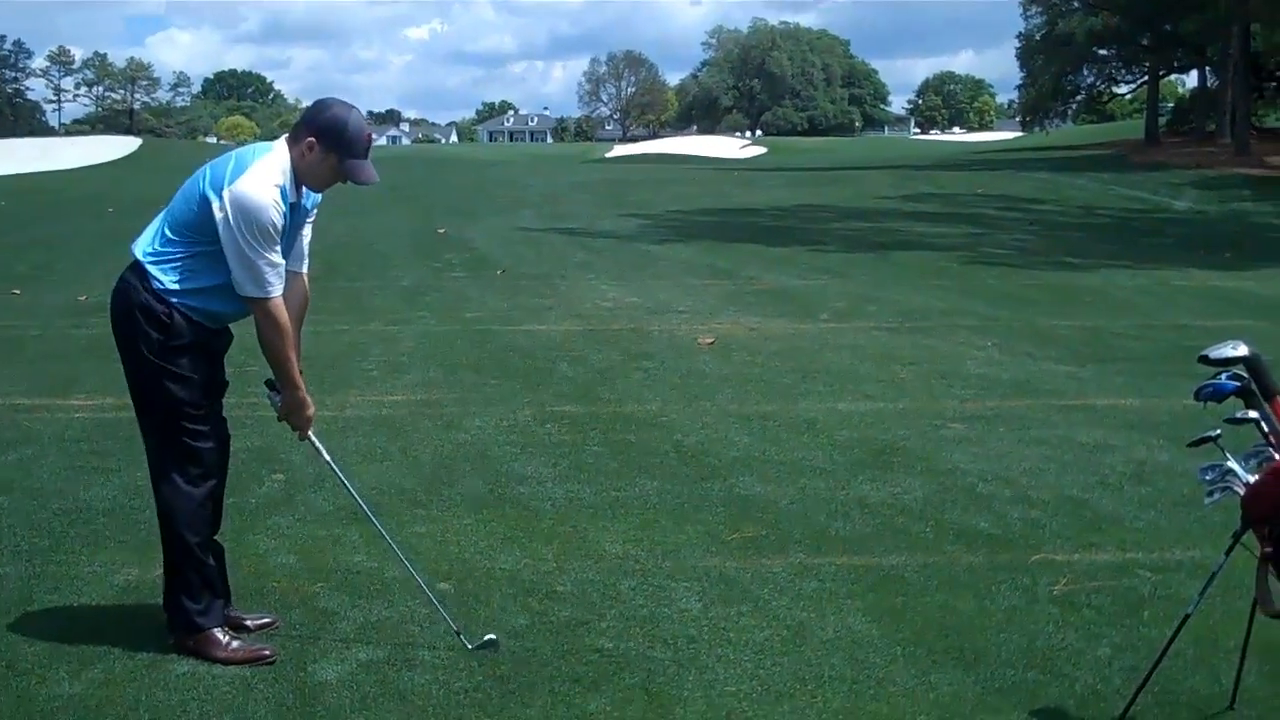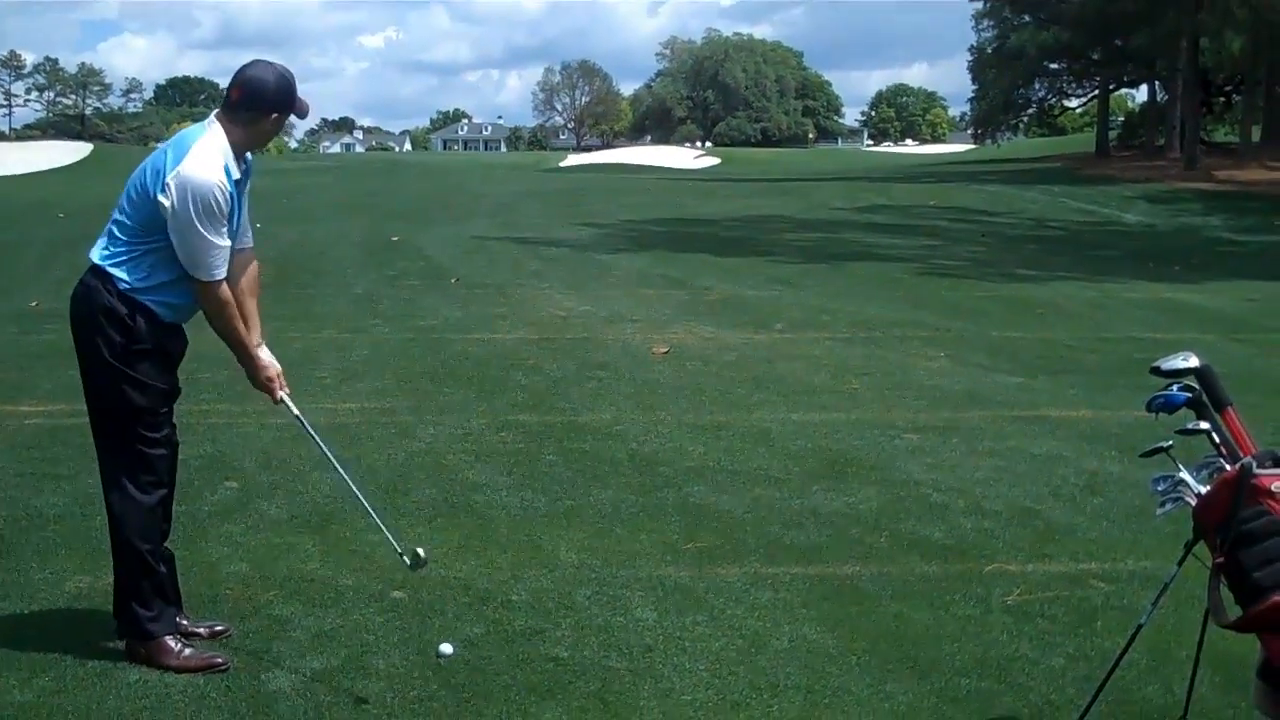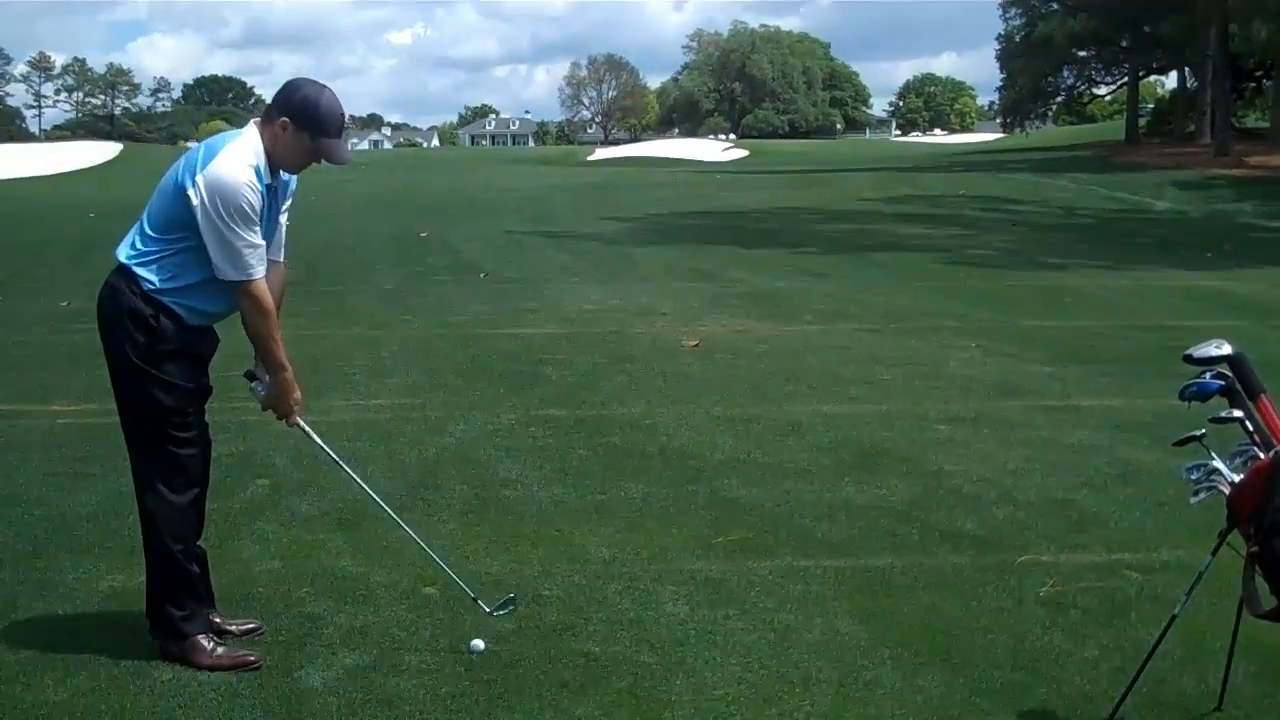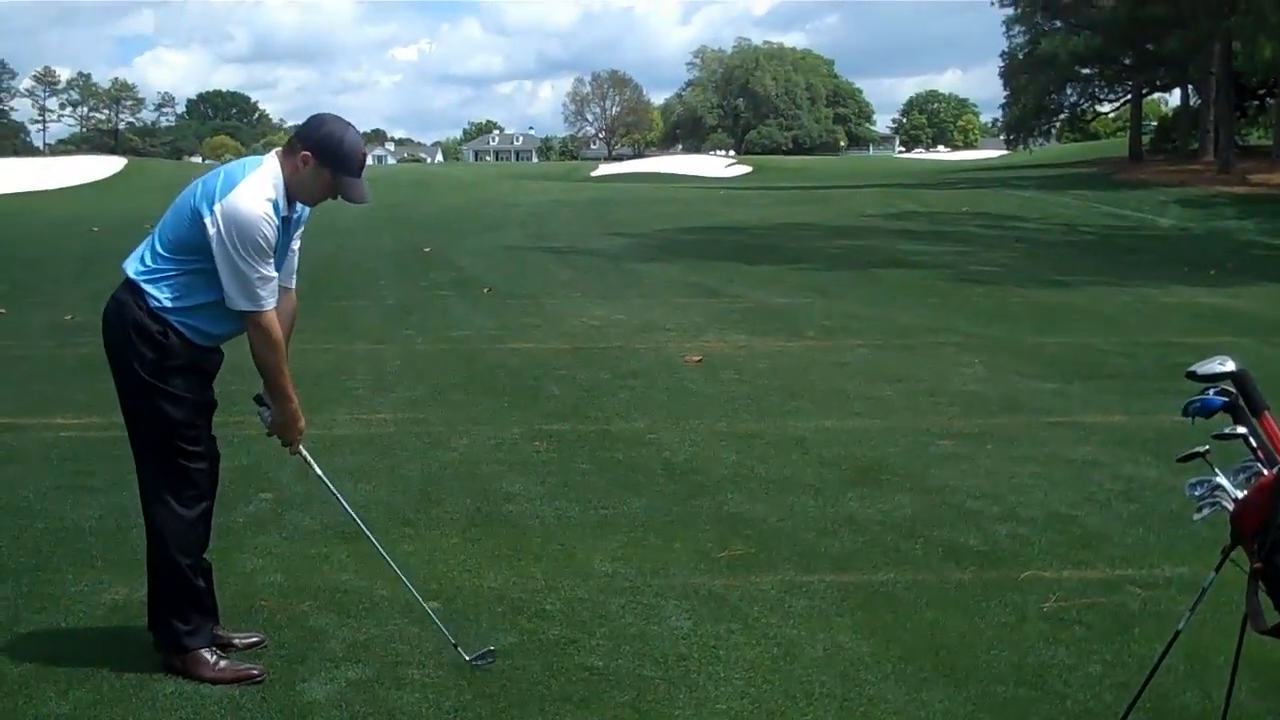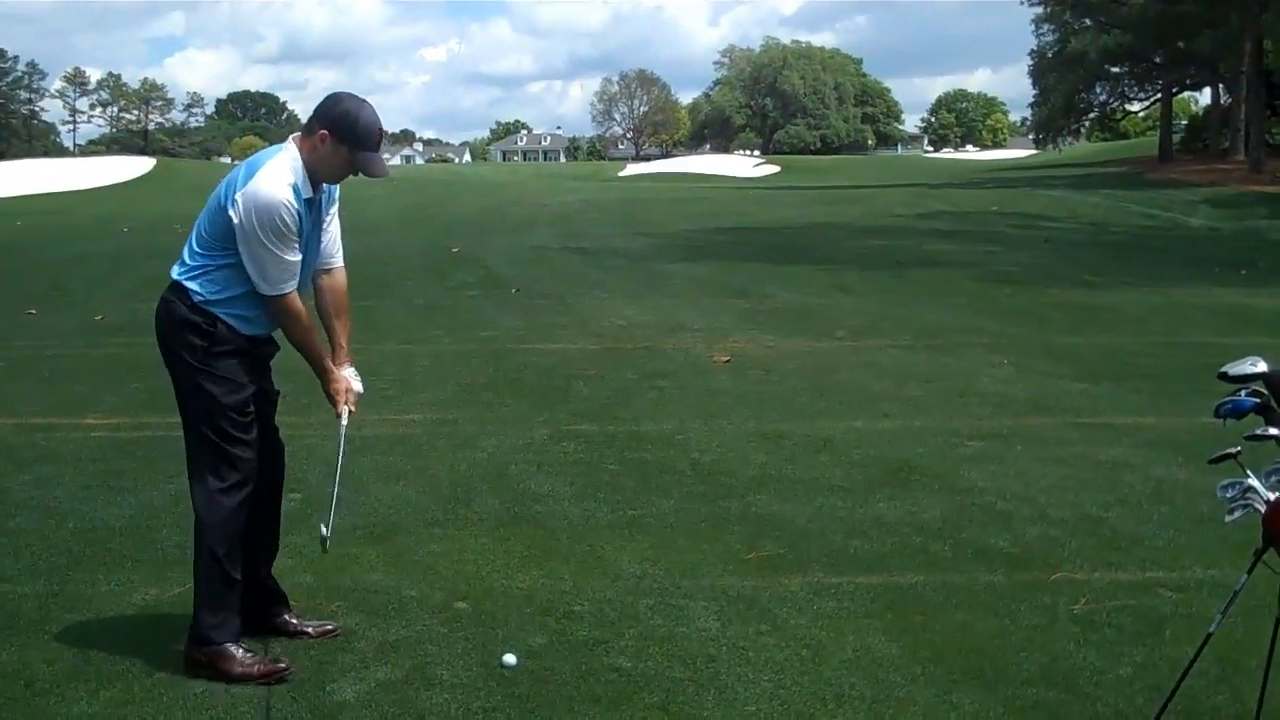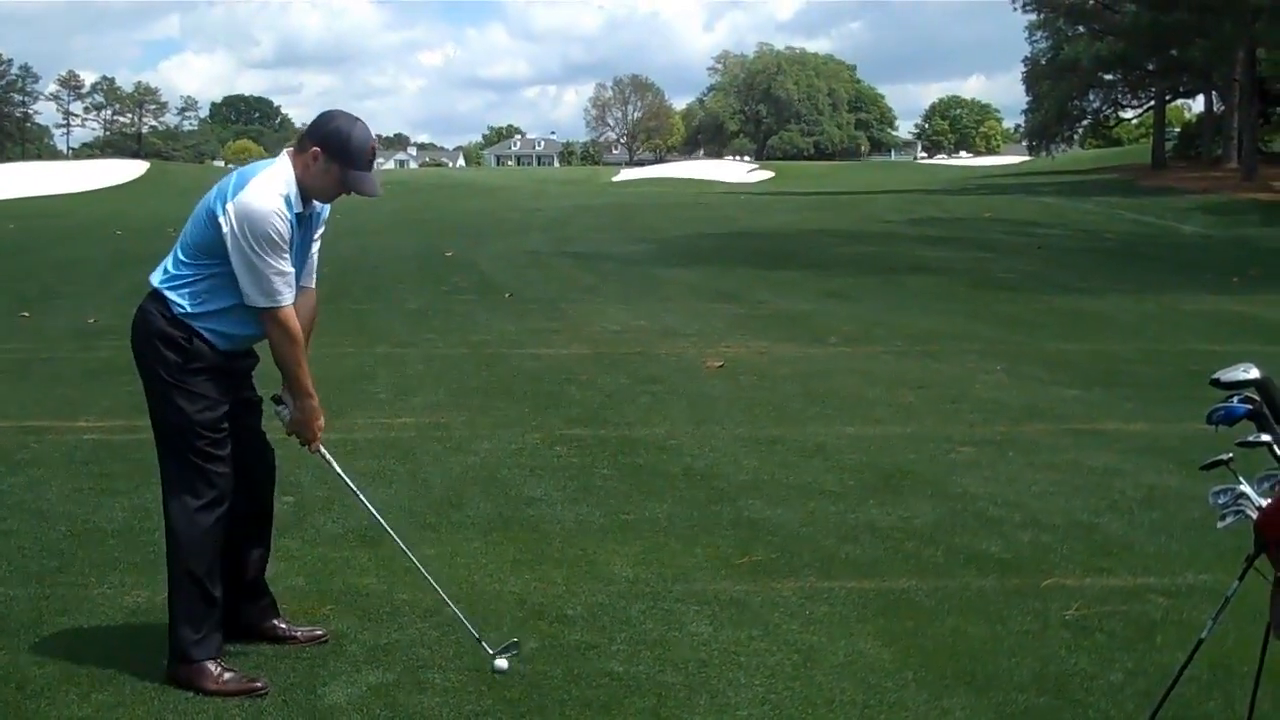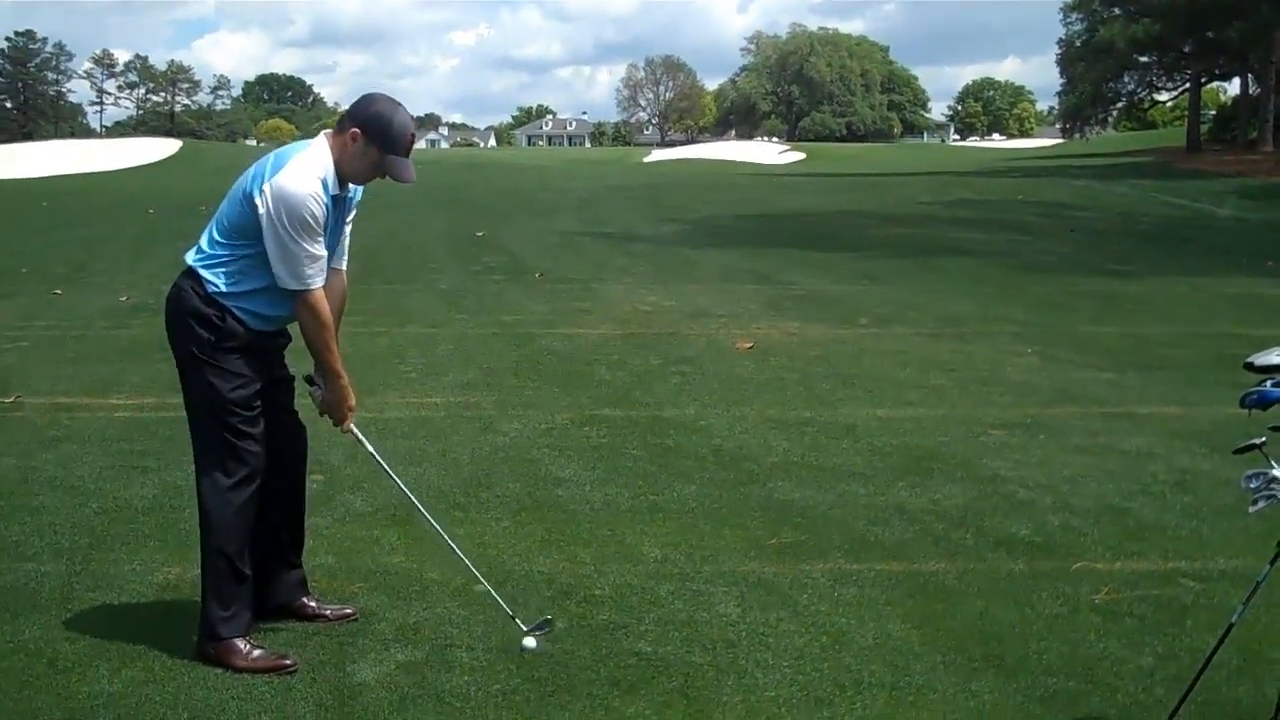
dt=0.7s
person 1, frame 1
left shoulder: (299, 188)
right shoulder: (255, 192)
left elbow: (293, 282)
right elbow: (267, 307)
left wrist: (291, 379)
right wrist: (295, 392)
left hip: (193, 315)
right hip: (156, 314)
left knee: (208, 456)
right knee: (188, 464)
left ankle: (208, 601)
right ankle: (196, 622)
person 1, frame 2
left shoulder: (231, 159)
right shoulder: (200, 175)
left elbow: (241, 255)
right elbow: (211, 288)
left wrist: (259, 345)
right wrist: (250, 362)
left hip: (147, 317)
right hip: (118, 317)
left knee: (155, 465)
right knee: (140, 469)
left ankle: (159, 611)
right ankle: (147, 630)
person 1, frame 3
left shoulder: (277, 174)
right shoulder: (230, 175)
left elbow: (271, 269)
right elbow: (249, 290)
left wrist: (269, 366)
right wrist: (282, 375)
left hip: (181, 319)
right hip: (143, 317)
left knee: (189, 464)
right knee: (170, 468)
left ankle: (194, 607)
right ankle: (180, 628)
person 1, frame 4
left shoulder: (288, 200)
right shoulder: (248, 206)
left elbow: (282, 296)
right elbow: (259, 321)
left wrist: (278, 395)
right wrist: (286, 404)
left hip: (182, 334)
right hip: (149, 332)
left knee: (197, 476)
right knee: (180, 481)
left ankle: (193, 618)
right ankle: (183, 640)
person 1, frame 5
left shoulder: (321, 184)
right shoulder: (268, 193)
left elbow: (330, 271)
right elbow: (284, 299)
left wrist: (343, 360)
right wrist: (324, 374)
left hip: (243, 332)
right hip: (202, 329)
left knee: (263, 469)
right knee: (227, 473)
left ankle: (259, 606)
right ankle: (214, 637)
person 1, frame 6
left shoulder: (310, 201)
right shoulder: (260, 204)
left elbow: (302, 296)
right elbow: (277, 317)
left wrist: (297, 392)
right wrist: (306, 400)
left hip: (222, 344)
right hip: (177, 341)
left knee: (253, 474)
right knee: (203, 488)
left ankle: (248, 612)
right ankle: (193, 653)
person 1, frame 7
left shoulder: (341, 184)
right shoulder: (296, 187)
left elbow: (333, 279)
right elbow: (308, 299)
left wrist: (326, 373)
right wrist: (338, 382)
left hip: (253, 323)
right hip: (210, 321)
left knee: (285, 453)
right knee: (234, 466)
left ankle: (279, 590)
right ankle: (222, 630)
